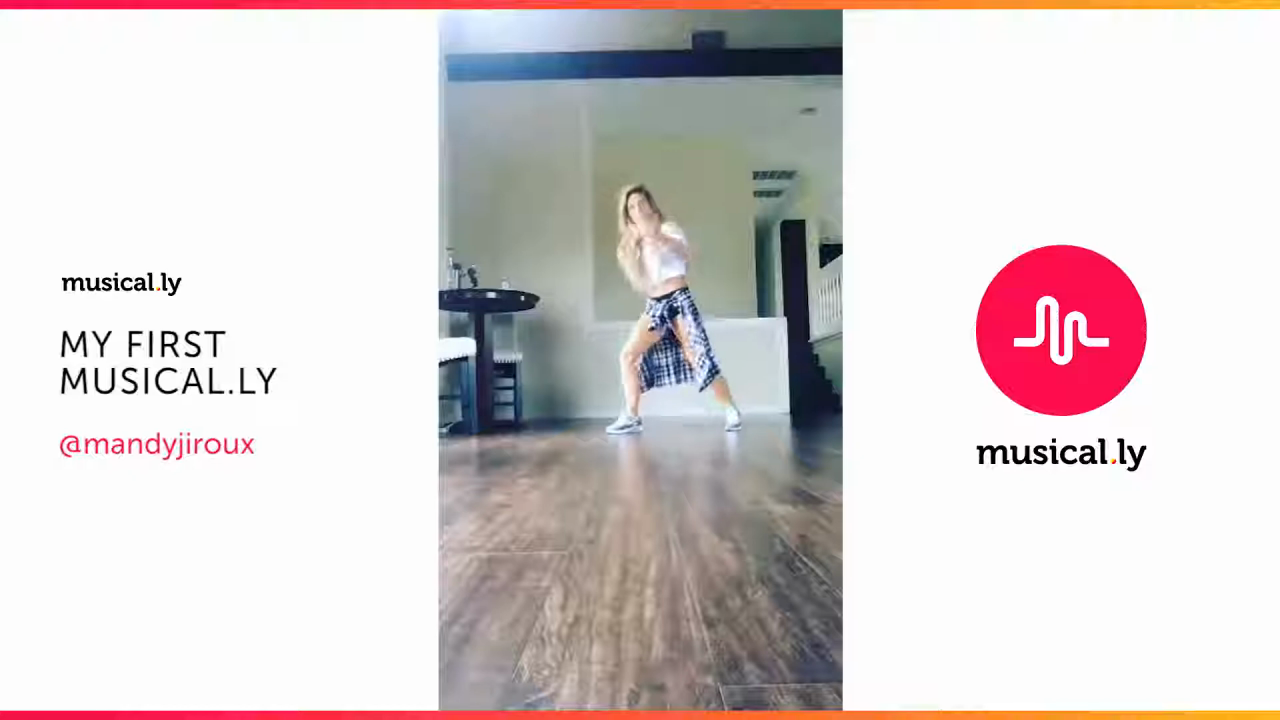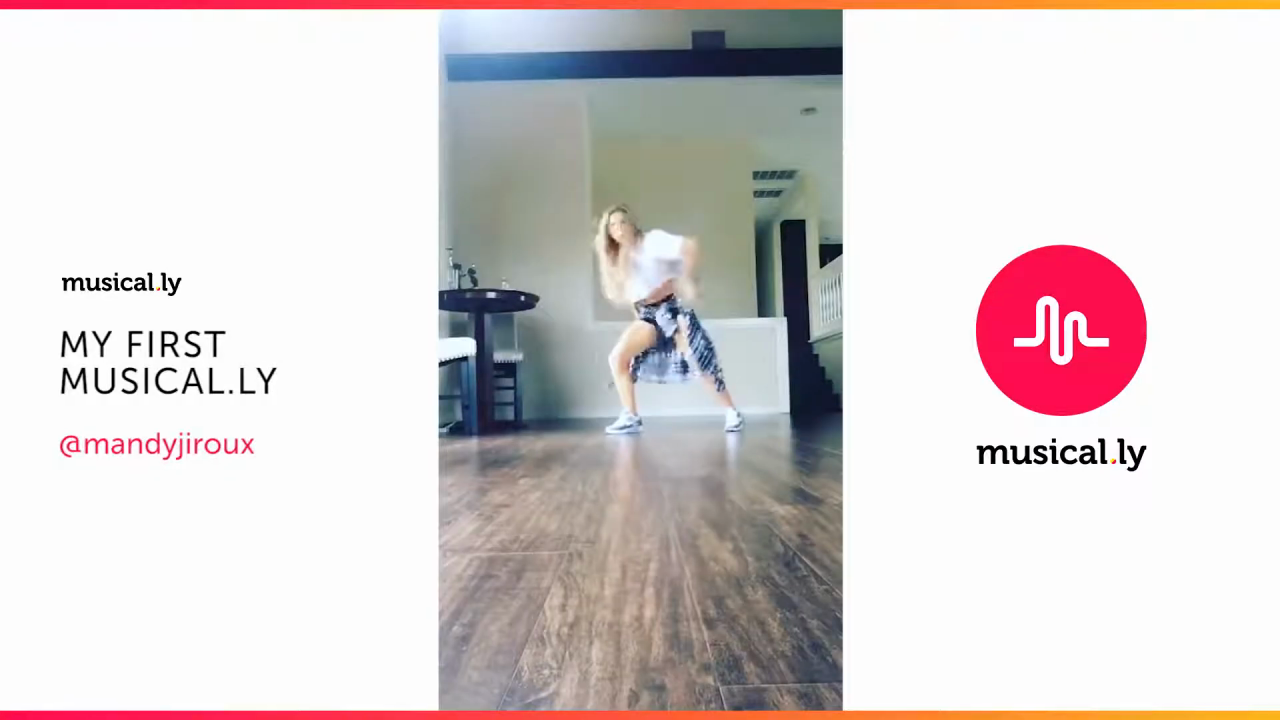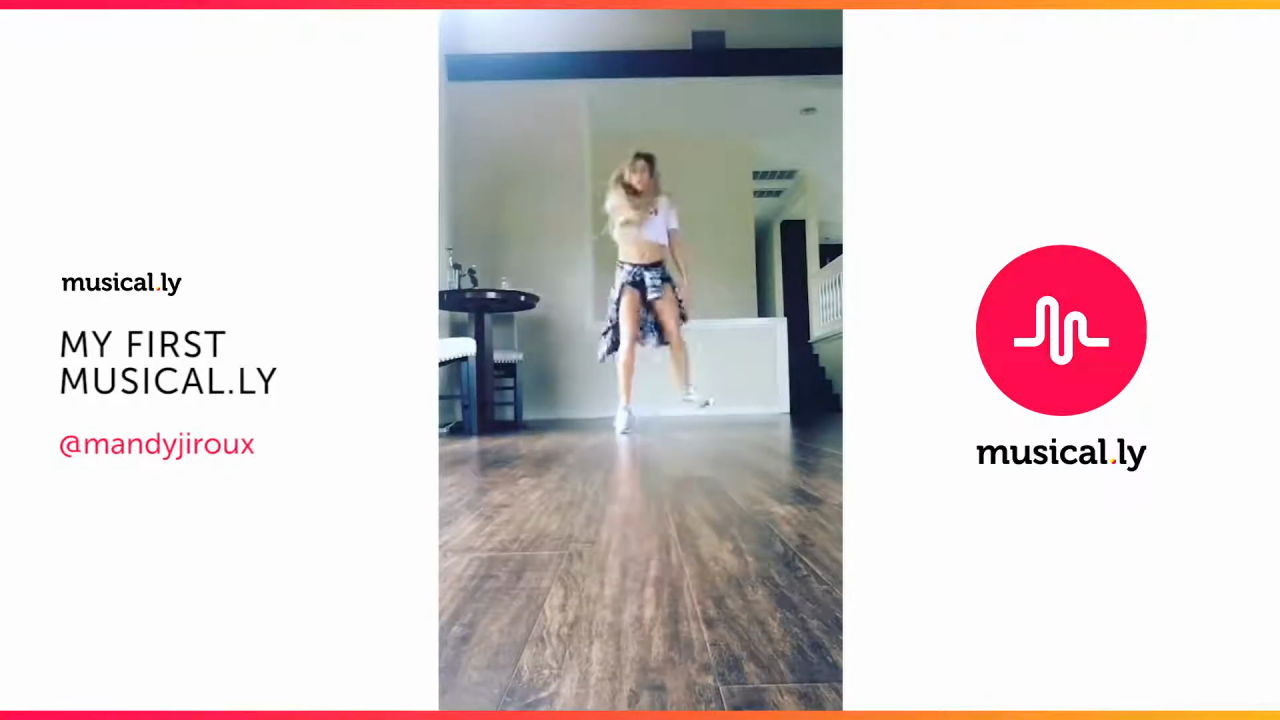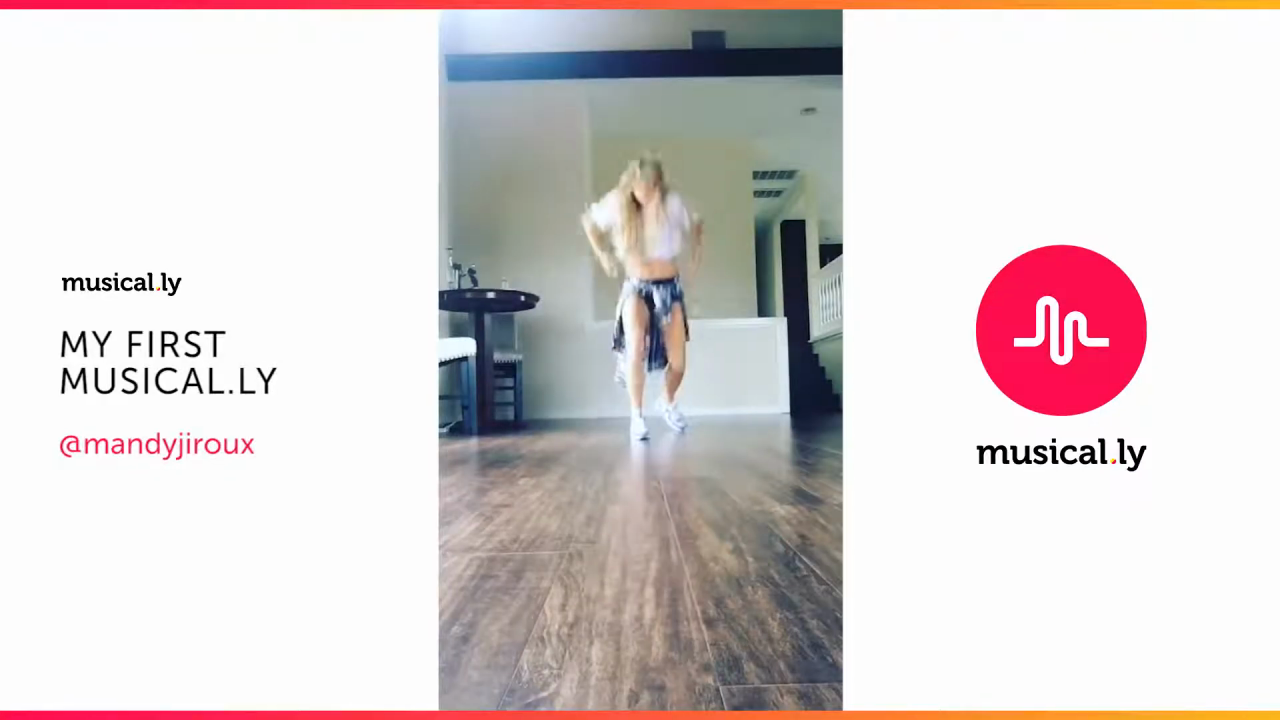
dt=1s
person 1, frame 1
left shoulder: (666, 229)
right shoulder: (633, 241)
left elbow: (684, 252)
left wrist: (659, 238)
left hip: (678, 300)
right hip: (654, 305)
left knee: (698, 359)
right knee: (628, 355)
left ankle: (731, 411)
right ankle: (631, 417)
person 1, frame 2
left shoulder: (653, 241)
right shoulder: (618, 259)
left elbow: (690, 246)
left wrist: (687, 281)
left hip: (673, 309)
right hip: (646, 314)
left knee: (698, 363)
right knee: (617, 359)
left ankle: (731, 412)
right ankle: (630, 417)
person 1, frame 3
left shoulder: (664, 203)
right shoulder: (620, 201)
left elbow: (675, 241)
right elbow: (622, 221)
left wrist: (684, 275)
left hip: (659, 272)
right hip: (629, 273)
left knee: (674, 335)
right knee: (628, 339)
left ankle: (686, 390)
right ankle: (625, 407)
person 1, frame 4
left shoulder: (673, 206)
right shoulder: (618, 206)
left elbow: (696, 225)
right elbow: (589, 222)
left wrist: (696, 255)
right wrist: (603, 255)
left hip: (669, 287)
right hip: (637, 287)
left knee: (678, 361)
right knee: (636, 347)
left ankle: (669, 403)
right ankle: (637, 415)
